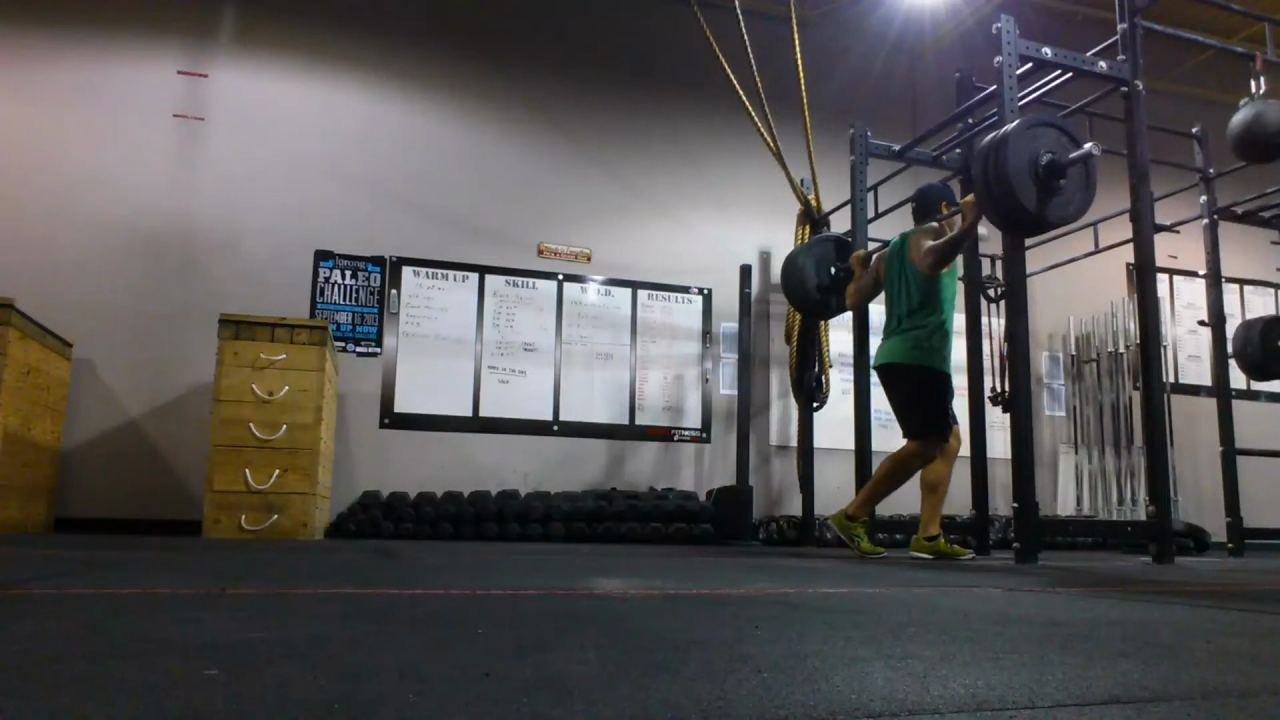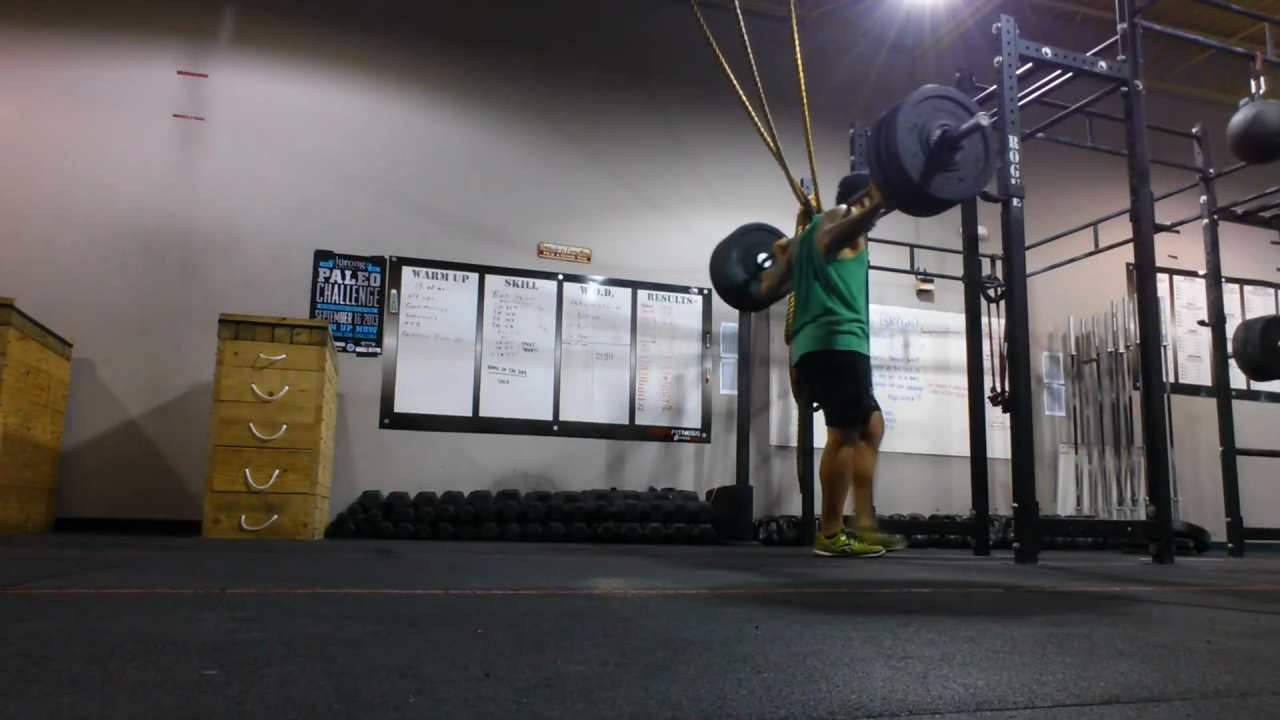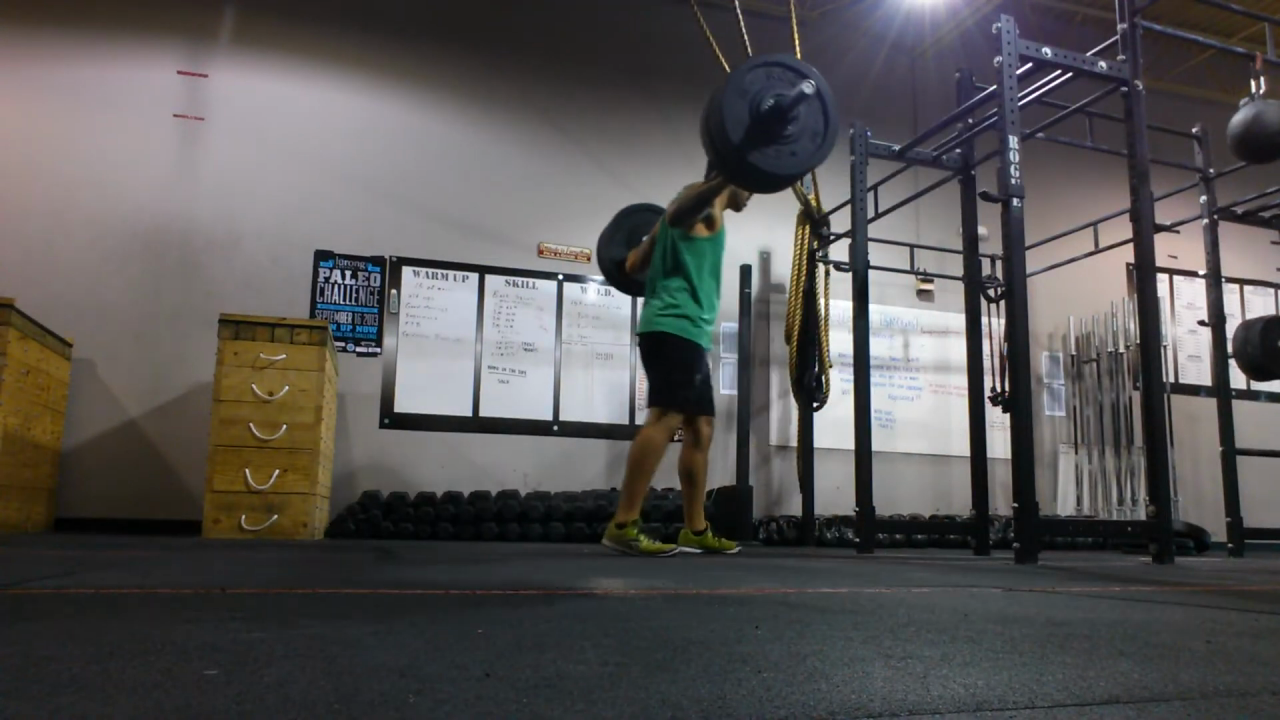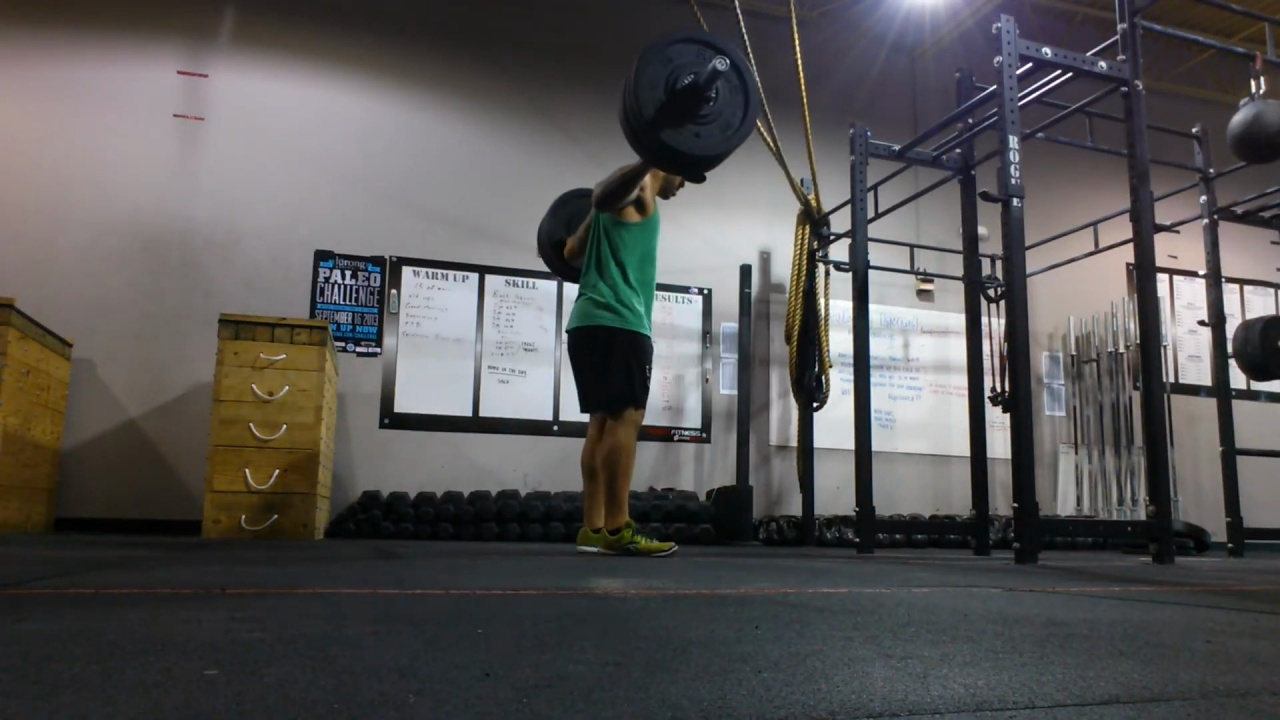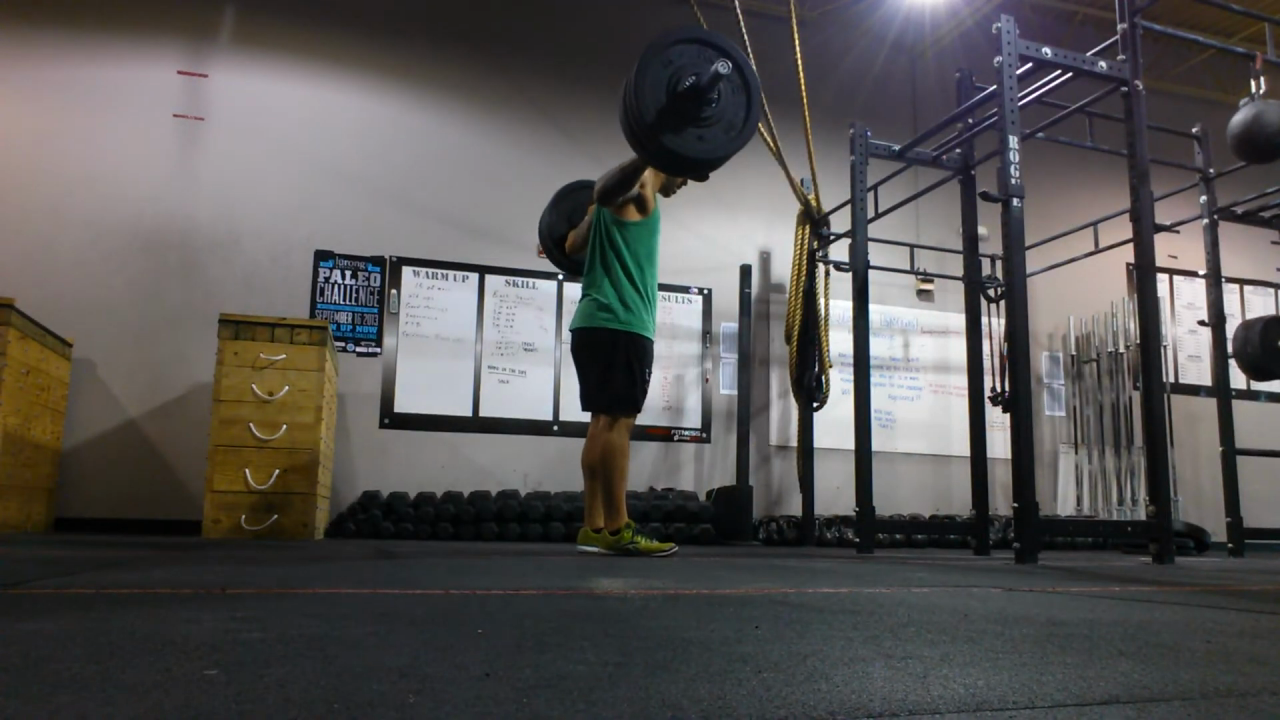
dt=1s
person 1, frame 1
left shoulder: (890, 252)
right shoulder: (933, 232)
left elbow: (854, 299)
right elbow: (931, 260)
left wrist: (859, 269)
right wrist: (970, 222)
left hip: (897, 356)
right hip: (919, 356)
left knee: (947, 442)
right knee: (924, 446)
left ankle: (929, 536)
right ankle: (853, 516)
person 1, frame 2
left shoulder: (803, 235)
right shoulder: (841, 217)
left elbow: (769, 287)
right elbow: (832, 239)
left wrist: (782, 256)
left hip: (811, 346)
right hip: (838, 342)
left knee: (870, 429)
right knee: (846, 436)
left ankle: (862, 521)
right ankle: (831, 532)
person 1, frame 3
left shoulder: (695, 211)
right shoulder: (706, 202)
left elbow: (634, 264)
right elbow: (677, 212)
left wrist: (653, 237)
right wrist: (723, 180)
left hip: (672, 329)
right hip: (678, 328)
left knee: (700, 430)
right knee: (664, 420)
left ankle: (697, 530)
right ankle: (623, 525)
person 1, frame 4
left shoulder: (624, 196)
right shoulder: (639, 185)
left elbow: (572, 251)
right elbow: (603, 194)
left wrist: (589, 224)
right wrist: (651, 159)
left hip: (593, 322)
right hip: (616, 322)
left knee: (604, 421)
right knee: (625, 418)
left ankle: (594, 528)
right ankle: (618, 529)
person 1, frame 5
left shoulder: (625, 192)
right shoulder: (640, 183)
left elbow: (573, 245)
right elbow: (604, 190)
left wrist: (591, 217)
left hip: (598, 321)
right hip: (619, 324)
left knee: (604, 422)
right knee: (617, 422)
left ankle: (595, 528)
right ankle: (618, 531)
